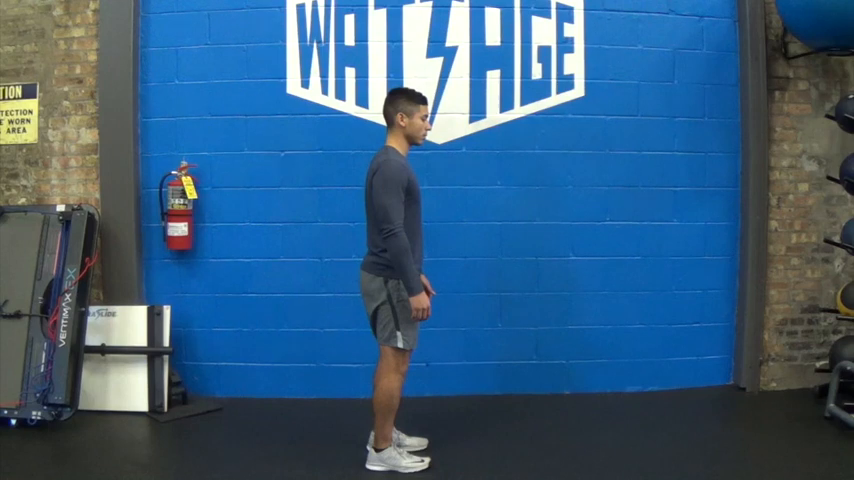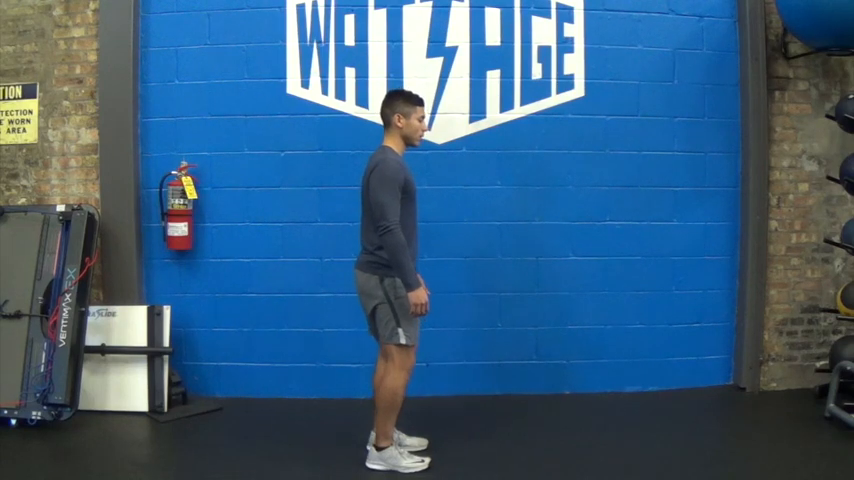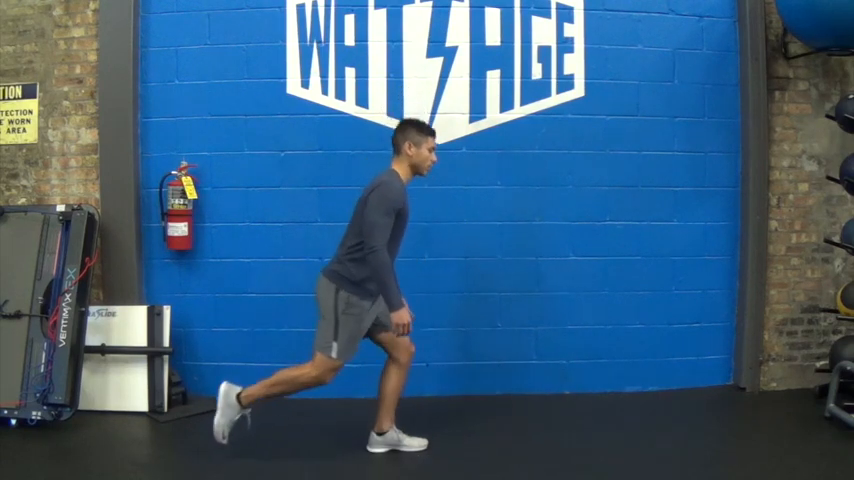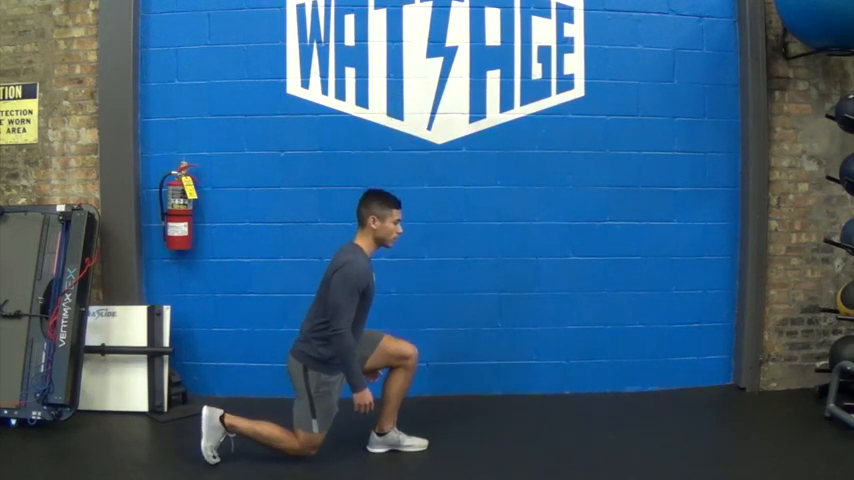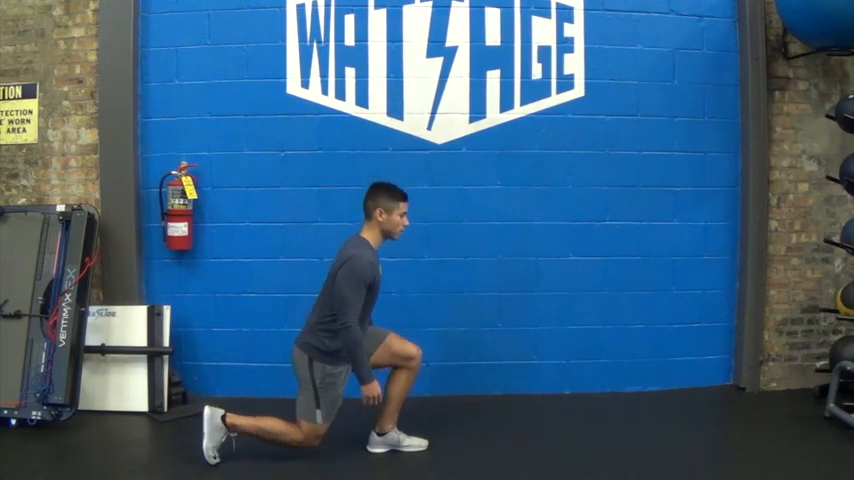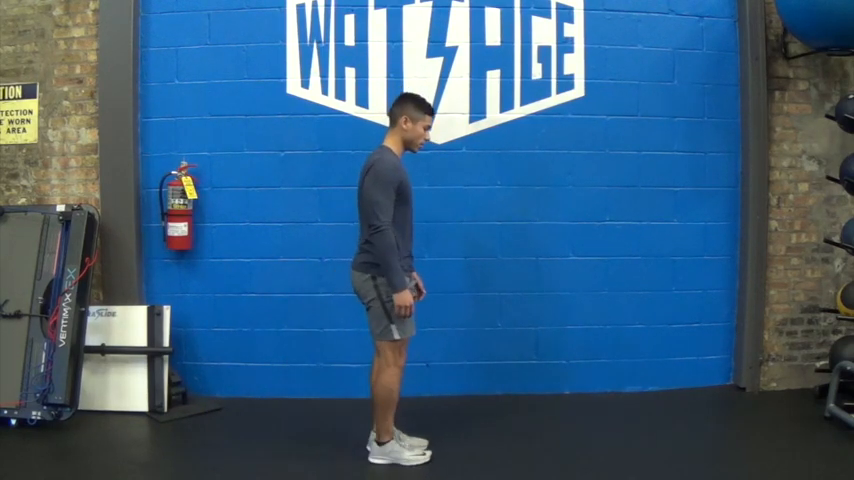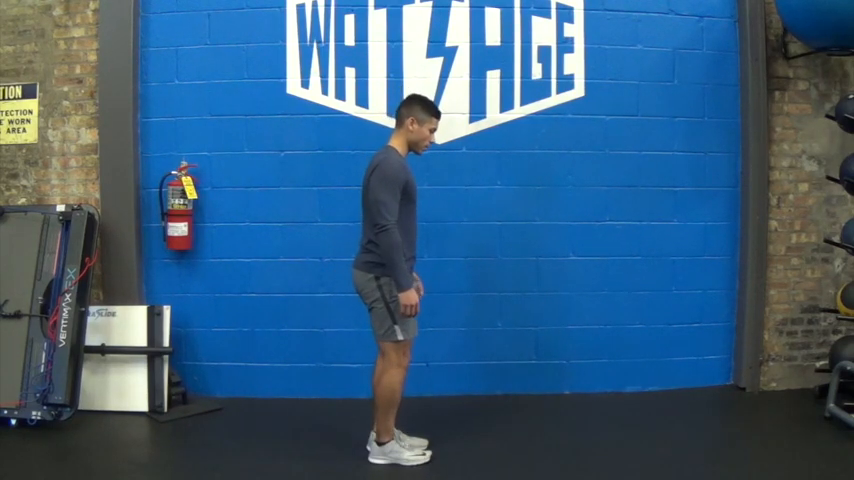
dt=0.7s
person 1, frame 1
left shoulder: (394, 163)
right shoulder: (390, 167)
right elbow: (392, 233)
left wrist: (417, 274)
right wrist: (414, 289)
left hip: (393, 276)
right hip: (390, 281)
left knee: (393, 359)
right knee: (395, 363)
left ankle: (386, 435)
right ankle: (381, 451)
person 1, frame 2
left shoulder: (390, 162)
right shoulder: (388, 165)
right elbow: (389, 230)
left wrist: (412, 275)
right wrist: (411, 284)
left hip: (385, 273)
right hip: (384, 277)
left knee: (391, 357)
right knee: (402, 361)
left ankle: (385, 434)
right ankle: (382, 450)
person 1, frame 3
left shoulder: (392, 187)
right shoulder: (389, 189)
right elbow: (374, 250)
left wrist: (396, 299)
right wrist: (396, 305)
left hip: (365, 289)
right hip: (346, 290)
left knee: (403, 352)
right knee: (322, 369)
left ankle: (384, 432)
right ankle: (241, 399)
person 1, frame 4
left shoulder: (356, 257)
right shoulder: (353, 267)
right elbow: (339, 331)
left wrist: (363, 362)
right wrist: (358, 386)
left hip: (334, 348)
right hip: (319, 360)
left knee: (407, 355)
right knee: (305, 445)
left ankle: (385, 433)
right ankle: (223, 421)
person 1, frame 5
left shoulder: (363, 250)
right shoulder: (359, 261)
right elbow: (347, 325)
left wrist: (370, 352)
right wrist: (366, 379)
left hip: (340, 339)
right hip: (324, 352)
left knee: (411, 356)
right knee: (308, 436)
left ankle: (384, 433)
right ankle: (225, 421)
person 1, frame 6
left shoulder: (390, 163)
right shoulder: (384, 166)
right elbow: (380, 231)
left wrist: (408, 273)
right wrist: (398, 286)
left hip: (387, 273)
right hip: (380, 277)
left knee: (389, 356)
right knee: (392, 359)
left ankle: (386, 433)
right ankle: (383, 444)
person 1, frame 7
left shoulder: (391, 163)
right shoulder: (390, 165)
right elbow: (385, 230)
left wrist: (408, 274)
right wrist: (404, 285)
left hip: (384, 273)
right hip: (382, 277)
left knee: (390, 357)
right knee: (397, 359)
left ankle: (385, 433)
right ankle: (384, 444)
